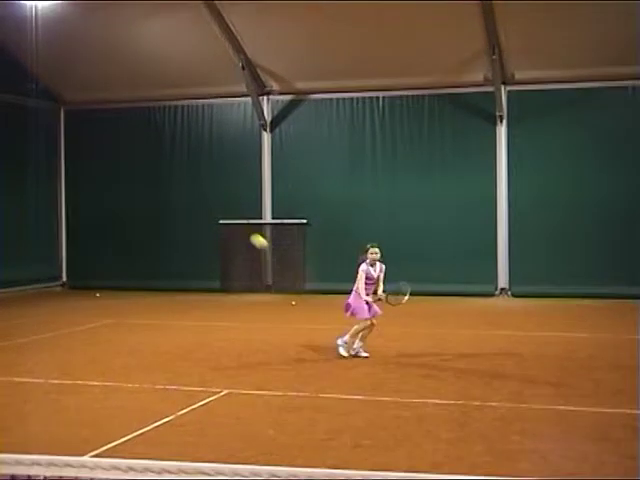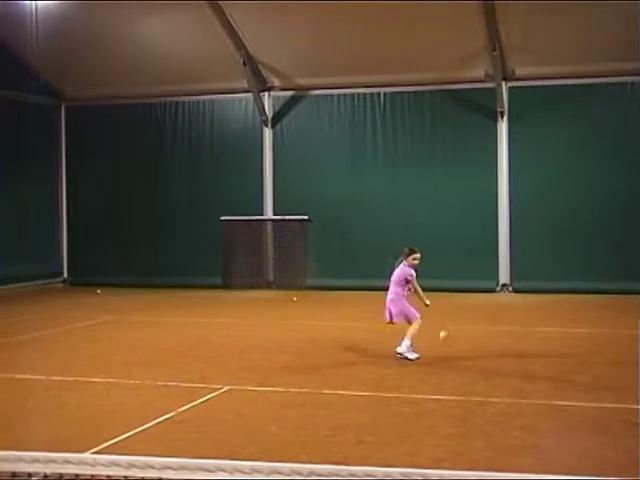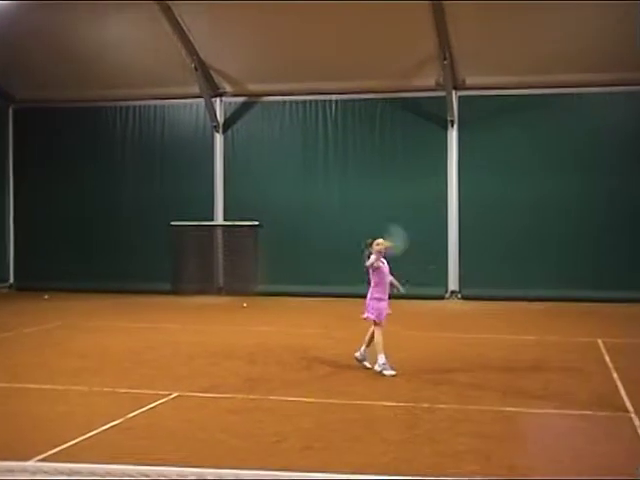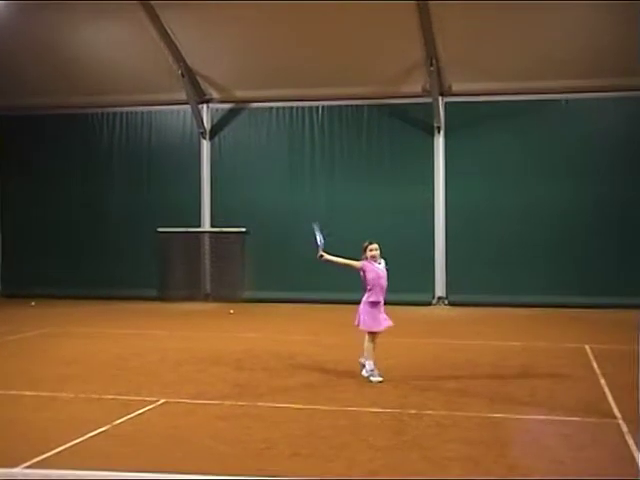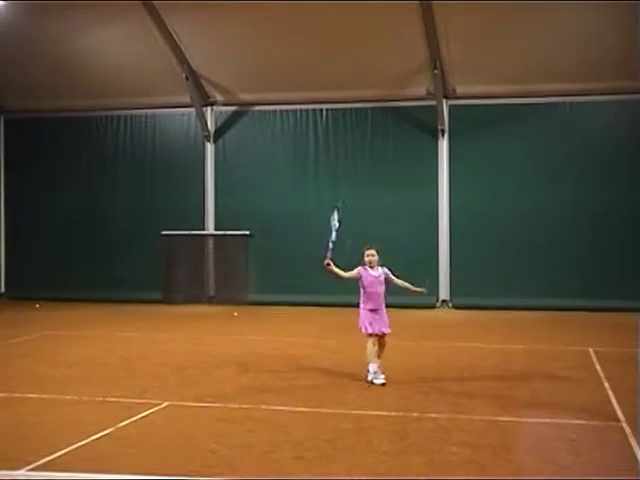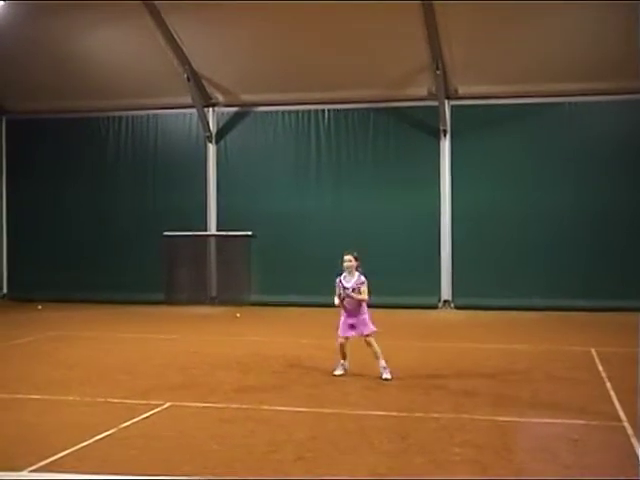
dt=0.4s
person 1, frame 1
left shoulder: (381, 267)
right shoulder: (364, 267)
left elbow: (380, 283)
right elbow: (361, 283)
left wrist: (379, 291)
right wrist: (364, 296)
left hip: (368, 298)
right hip: (358, 297)
left knee: (372, 323)
right knee: (366, 323)
left ankle: (356, 348)
right ankle: (344, 341)
person 1, frame 2
left shoulder: (401, 266)
right shoulder: (409, 272)
right elbow: (416, 289)
right wrist: (425, 300)
left hip: (393, 299)
right hip: (398, 300)
left knee: (413, 322)
right knee: (416, 321)
left ankle: (404, 349)
right ankle: (404, 347)
person 1, frame 3
left shoulder: (383, 261)
right shoulder: (374, 260)
right elbow: (370, 263)
left wrist: (397, 285)
right wrist: (375, 258)
left hip: (382, 299)
right hip: (375, 299)
left knee: (375, 328)
right knee: (378, 329)
left ankle: (361, 353)
right ankle: (381, 363)
person 1, frame 4
left shoulder: (381, 266)
right shoulder: (364, 265)
right elbow: (346, 262)
right wrist: (327, 256)
left hip: (379, 304)
right hip: (369, 304)
left knee: (373, 336)
right knee: (371, 336)
left ankle: (366, 361)
right ankle: (369, 369)
person 1, frame 5
left shoulder: (383, 271)
right shoulder: (361, 271)
left elbow: (397, 281)
right elbow: (346, 275)
left wrist: (414, 288)
right wrist: (332, 267)
left hip: (380, 310)
right hip: (367, 310)
left knee: (382, 341)
right knee: (371, 339)
left ankle: (374, 367)
right ankle: (372, 373)
person 1, frame 6
left shoulder: (361, 279)
right shoulder: (339, 280)
left elbow: (365, 298)
right elbow: (337, 296)
left wrist: (351, 295)
right wrist: (337, 300)
left hip: (361, 314)
right hip: (346, 315)
left knee: (370, 341)
right knee: (342, 342)
left ankle: (384, 368)
right ankle: (343, 365)
